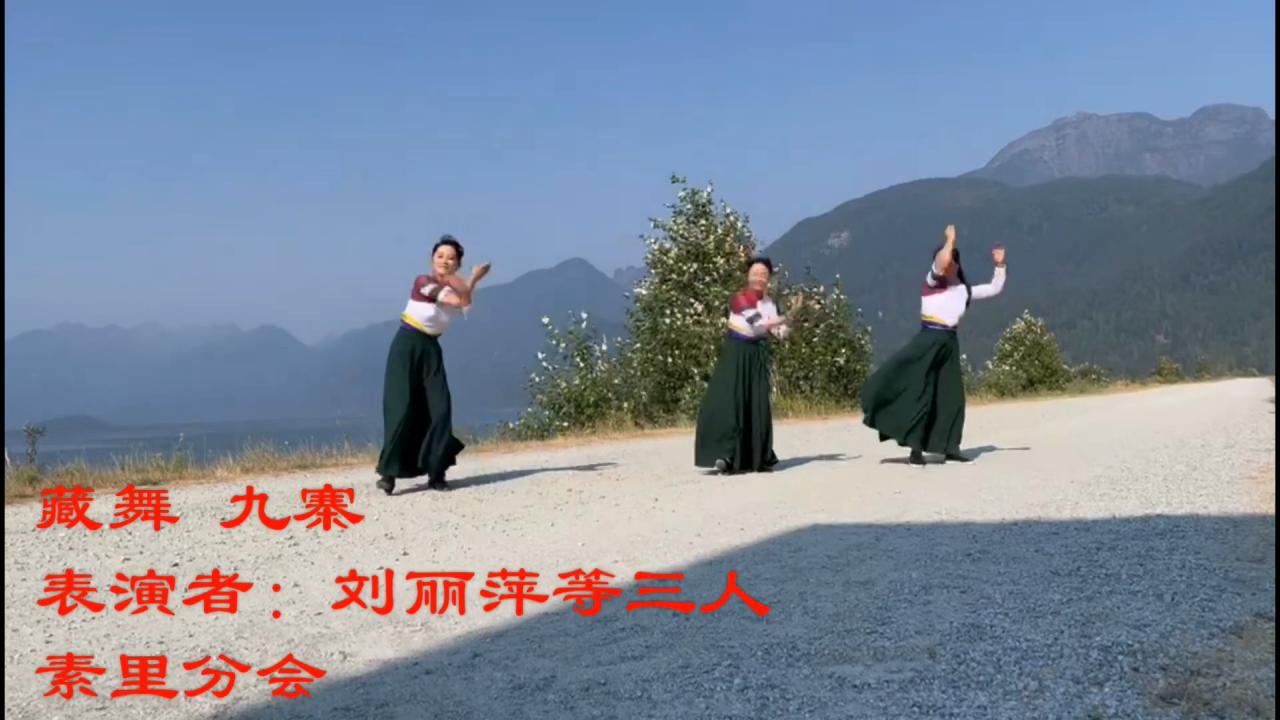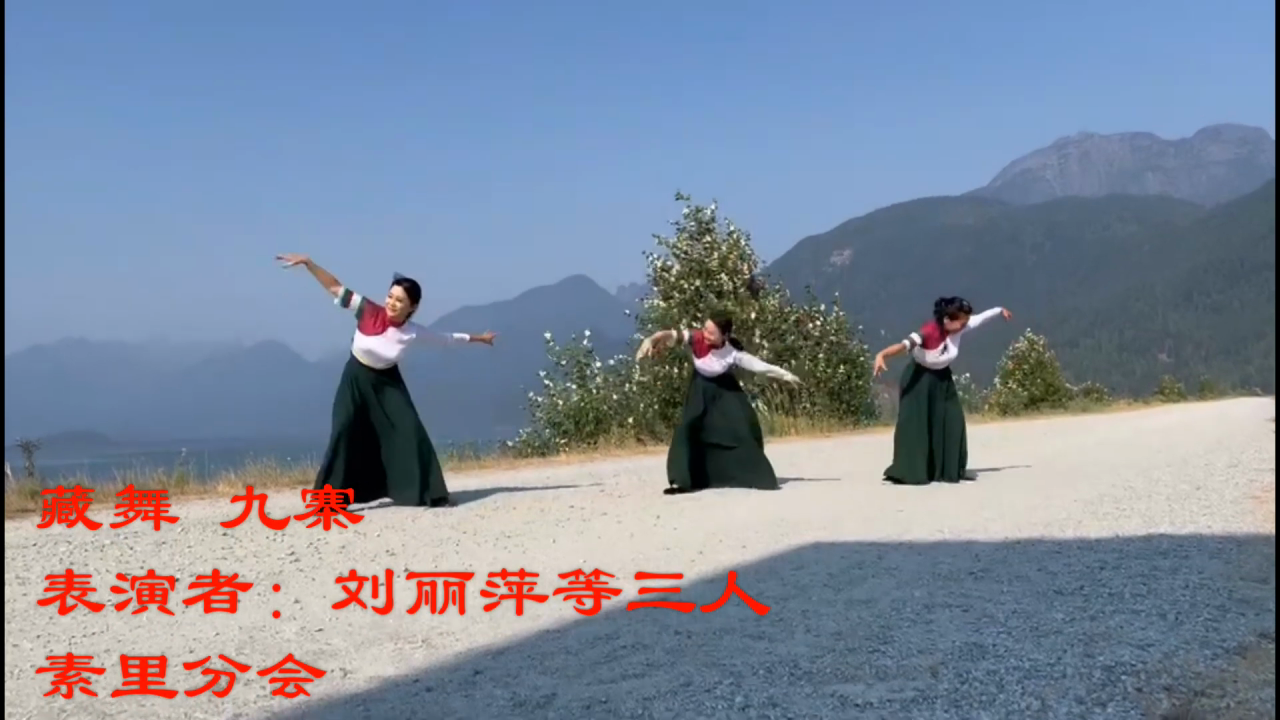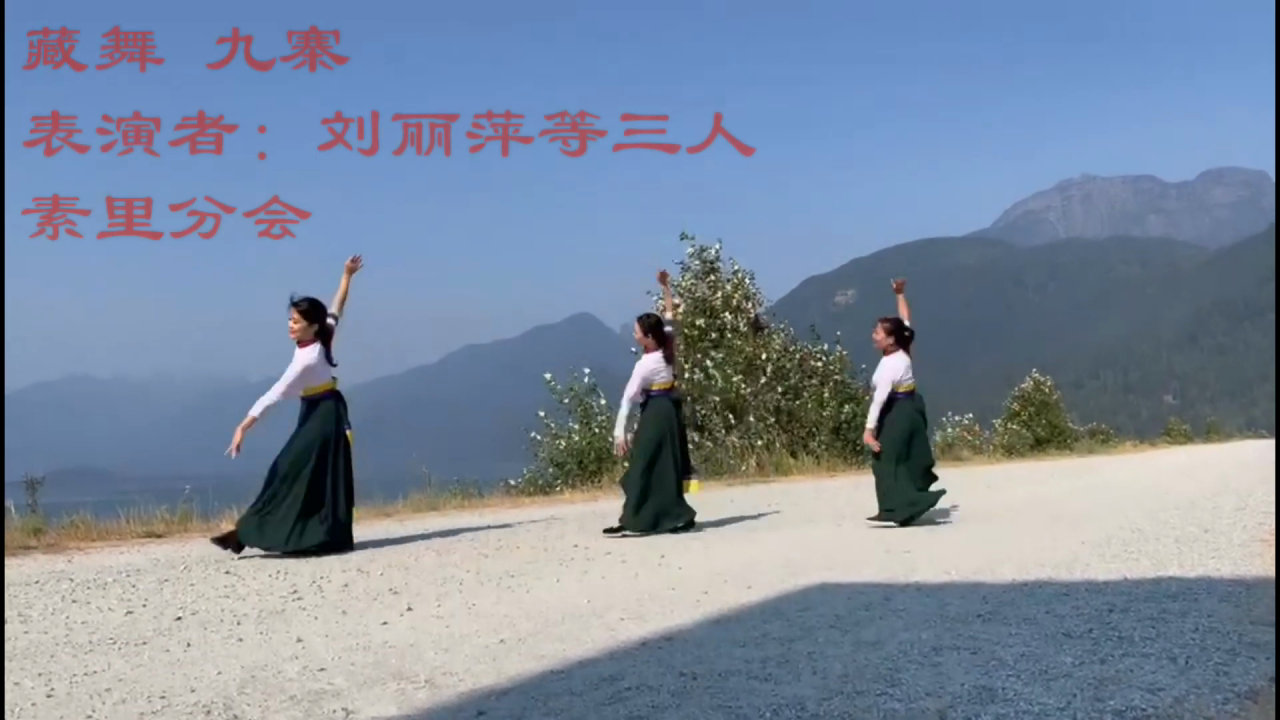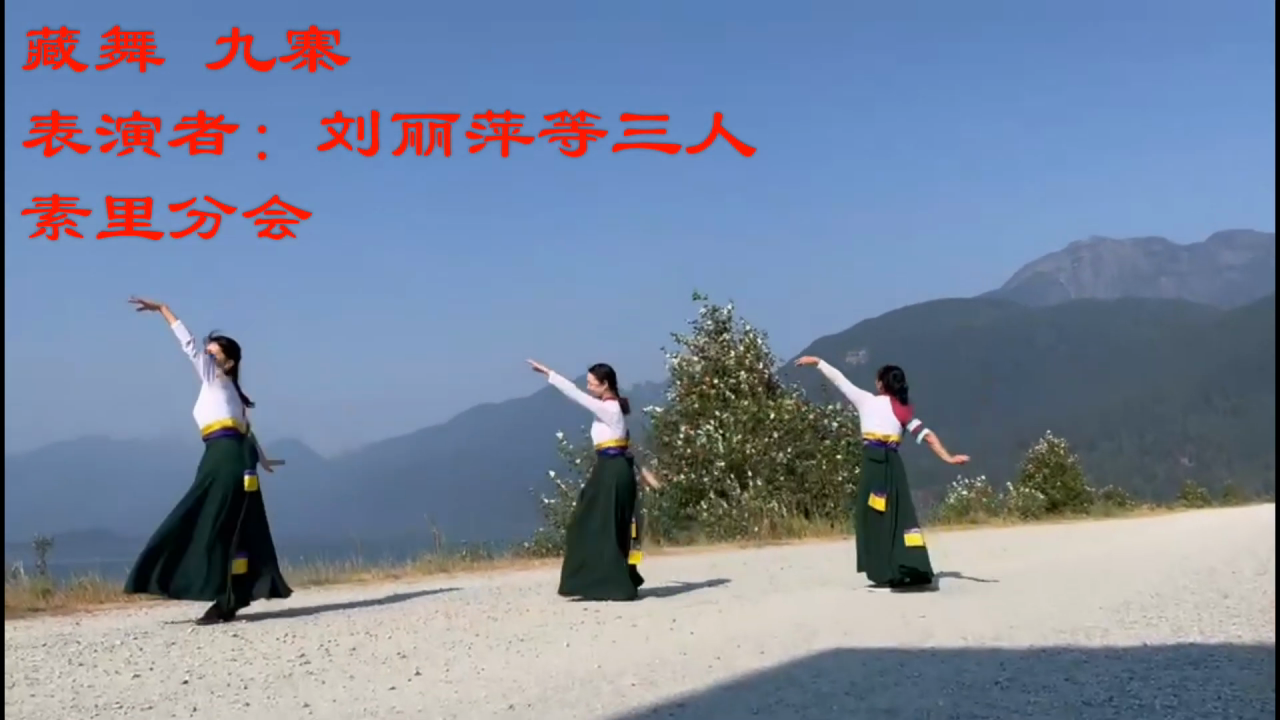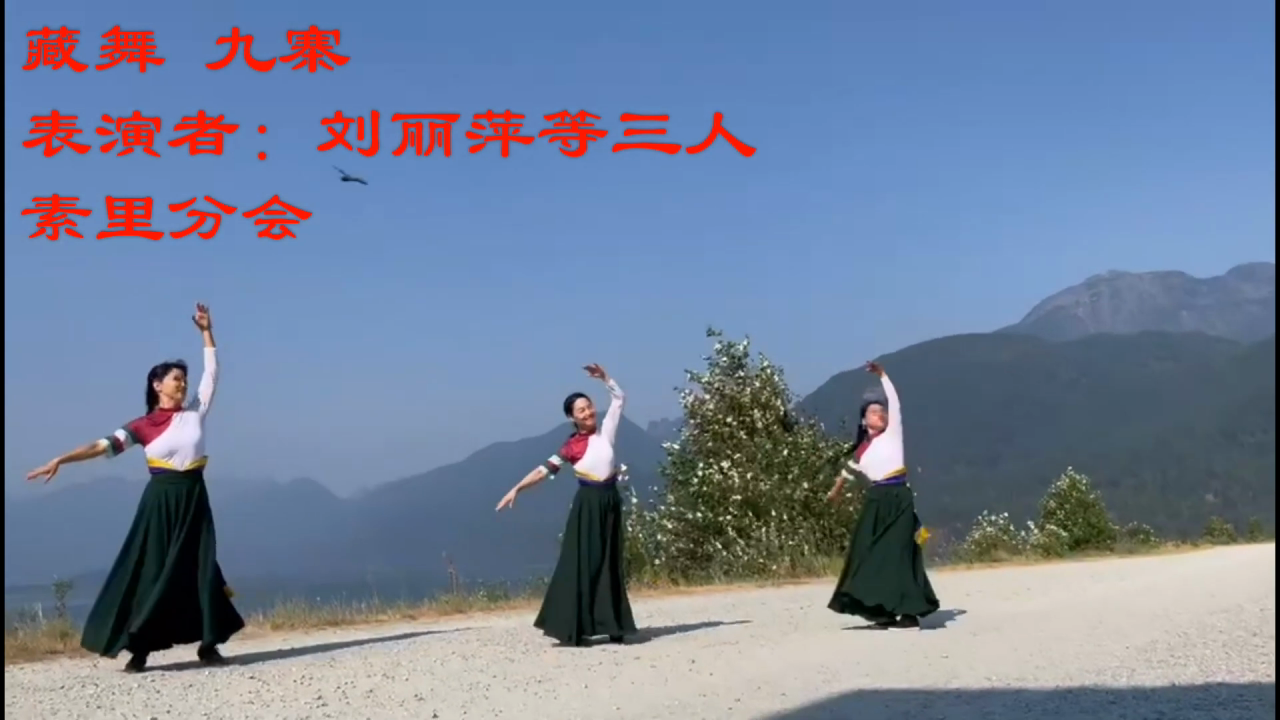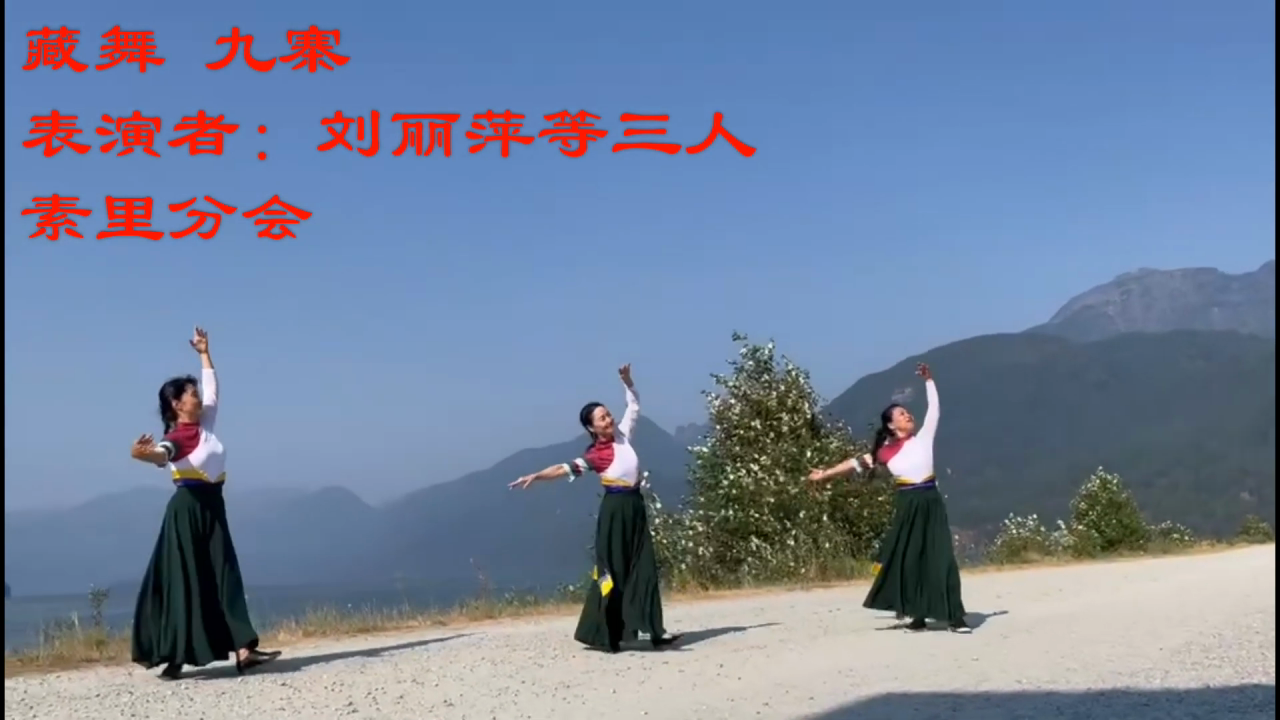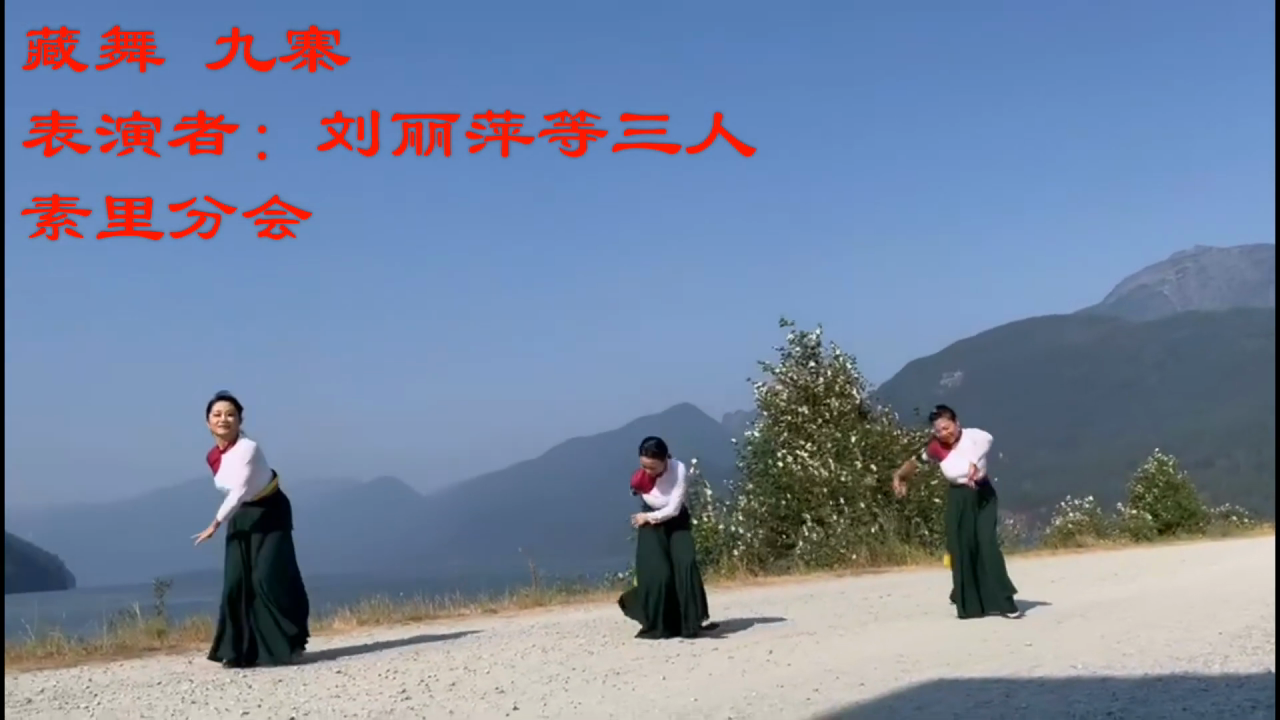
dt=0.7s
person 1, frame 1
left shoulder: (454, 294)
right shoulder: (422, 283)
left elbow: (464, 300)
right elbow: (459, 300)
left wrist: (473, 280)
right wrist: (474, 278)
left hip: (430, 354)
right hip: (405, 350)
left knee: (438, 410)
right knee: (401, 410)
left ankle: (435, 473)
right ankle: (389, 473)
person 1, frame 2
left shoulder: (413, 333)
right shoulder: (370, 313)
left elbow: (445, 339)
right elbow: (335, 287)
left wrist: (477, 338)
right wrist: (307, 262)
left hip: (387, 383)
right hip: (356, 379)
left knee: (410, 432)
right knee: (343, 435)
left ankle: (428, 493)
person 1, frame 3
left shoulder: (306, 360)
right shoulder: (321, 336)
left elbow: (273, 396)
right elbow: (336, 310)
left wrist: (242, 428)
right wrist: (346, 277)
left hip: (322, 415)
right hip: (324, 412)
left knee: (291, 473)
right knee: (320, 475)
left ankle: (250, 534)
right ankle: (334, 536)
person 1, frame 4
left shoulder: (217, 381)
right shoulder: (226, 392)
left elbow: (189, 345)
right elbow: (240, 429)
left wrist: (162, 309)
right wrist: (260, 459)
left hip: (225, 457)
right hip: (231, 459)
left knee: (211, 527)
right knee: (224, 528)
left ankle: (224, 602)
right ankle: (231, 597)
person 1, frame 5
left shoulder: (195, 414)
right shoulder: (143, 426)
left elbow: (211, 372)
right elbow: (103, 446)
left wrist: (207, 332)
right wrist: (62, 460)
left hip: (194, 497)
right hip: (161, 498)
left knee: (198, 569)
right knee: (149, 570)
left ankle: (207, 643)
right ankle: (139, 648)
person 1, frame 6
left shoulder: (206, 427)
right shoulder: (174, 438)
left elbow: (212, 390)
right elbow: (159, 455)
left wrist: (204, 353)
right wrist: (141, 452)
left hip: (213, 509)
right hip: (188, 510)
left knee: (225, 579)
right knee: (185, 582)
left ankle: (243, 651)
right ankle: (175, 658)
person 1, frame 7
left shoulder: (248, 450)
right shoulder: (214, 456)
left elbow: (236, 494)
left wrist: (214, 525)
left hip: (272, 515)
right hip: (242, 519)
left knee: (270, 578)
right knee: (239, 583)
left ankle: (288, 643)
right ankle: (245, 649)
person 2, frame 1
left shoulder: (964, 288)
right shoulder: (932, 282)
left elbow: (995, 289)
right elbow: (940, 264)
left wrist: (999, 265)
right wrist: (950, 240)
left hip: (949, 344)
right hip: (928, 341)
left knee: (953, 398)
right knee: (917, 391)
left ankle: (949, 450)
right ankle: (915, 448)
person 2, frame 2
left shoulder: (960, 328)
right shoulder: (929, 332)
left elbow: (979, 318)
right elbow: (905, 344)
left wrist: (999, 310)
right wrist: (881, 355)
left hip: (942, 378)
right hip: (919, 378)
left knee: (952, 422)
right knee: (912, 424)
left ankle: (952, 470)
right ankle: (907, 471)
person 2, frame 3
left shoulder: (891, 365)
right shoulder: (899, 351)
left elbow: (880, 396)
right elbow: (903, 322)
left wrist: (869, 428)
right wrist: (899, 294)
left hip: (899, 410)
right hip: (906, 408)
left knee: (885, 460)
right knee: (904, 459)
left ankle: (895, 510)
right ankle: (907, 507)
person 2, frame 4
left shoulder: (867, 401)
right shoulder: (904, 411)
left elbow: (841, 381)
right elbow: (925, 434)
left wrist: (817, 361)
right wrist: (948, 457)
left hip: (873, 461)
right hip: (892, 462)
left knee: (875, 518)
right knee: (896, 517)
left ankle: (887, 575)
right ankle: (913, 572)
person 2, frame 5
left shoulder: (893, 434)
right shoulder: (863, 448)
left elbow: (895, 404)
right elbow: (849, 469)
left wrist: (882, 376)
right wrist: (836, 490)
left hip: (898, 498)
right hip: (875, 501)
left knee: (897, 553)
right knee: (872, 555)
left ankle: (910, 614)
right ankle: (887, 613)
person 2, frame 6
left shoulder: (923, 437)
right shoulder: (886, 452)
left elbow: (934, 409)
right elbow: (858, 463)
left wrist: (928, 380)
right wrist: (826, 473)
left hip: (931, 501)
right hip: (907, 504)
left knee: (942, 557)
right knee: (908, 558)
left ankle: (955, 616)
right ankle: (918, 615)
person 2, frame 7
left shoulder: (973, 435)
right shoulder: (935, 446)
left elbow: (986, 441)
right elbow: (918, 460)
left wrist: (975, 462)
right wrist: (900, 477)
left hip: (983, 498)
right hip: (958, 501)
left knee: (986, 546)
right knee: (962, 551)
left ankle: (1004, 602)
right ankle: (972, 604)
person 3, frame 1
left shoulder: (768, 304)
right shoulder: (741, 299)
left elbow: (780, 331)
right elbow: (759, 325)
left wrist: (781, 329)
right wrist: (777, 322)
left hip: (756, 357)
right hip: (734, 354)
left knee: (756, 406)
right knee: (727, 403)
left ankle: (757, 459)
right ankle: (728, 457)
person 3, frame 2
left shoulder: (733, 353)
right shoulder: (696, 339)
left elbow: (760, 365)
right elbow: (672, 335)
left wrist: (784, 375)
right wrist: (650, 340)
left hip: (725, 390)
right hip: (700, 388)
left knee: (743, 432)
right knee: (686, 429)
left ankle: (760, 476)
right ankle: (680, 481)
person 3, frame 3
left shoulder: (646, 364)
right shoulder: (666, 345)
left elbow: (628, 397)
left wrist: (620, 431)
left hip: (656, 412)
right hip: (668, 409)
left knee: (643, 467)
right knee: (664, 468)
left ankle: (631, 522)
right ankle: (679, 517)
person 3, frame 4
left shoulder: (607, 408)
right shoulder: (617, 407)
left elbow: (574, 392)
right elbow: (623, 440)
left wrist: (548, 372)
right wrist: (642, 471)
left hip: (612, 470)
right hip: (613, 468)
left knee: (607, 529)
right knee: (589, 526)
left ankle: (621, 587)
person 3, frame 5
left shoulder: (606, 431)
right shoulder: (572, 447)
left elbow: (619, 400)
right elbow: (544, 470)
left wrist: (604, 378)
right wrist: (515, 489)
left hip: (611, 501)
right hip: (588, 504)
left knee: (609, 565)
right knee: (582, 565)
left ankle: (612, 624)
right ankle: (571, 628)
person 3, frame 6
left shoulder: (623, 436)
right shoulder: (594, 455)
left elbow: (634, 406)
right elbow: (565, 468)
left wrist: (627, 381)
right wrist: (535, 476)
left hip: (636, 507)
right hip: (615, 509)
left knee: (644, 570)
right knee: (614, 573)
left ankle: (654, 631)
right ankle: (606, 635)
person 3, frame 7
left shoulder: (678, 470)
right shoulder: (640, 477)
left elbow: (674, 508)
left wrist: (647, 517)
left hip: (676, 523)
right hip: (651, 526)
left knee: (686, 564)
right knee: (657, 574)
left ankle: (696, 620)
right ankle: (659, 625)
